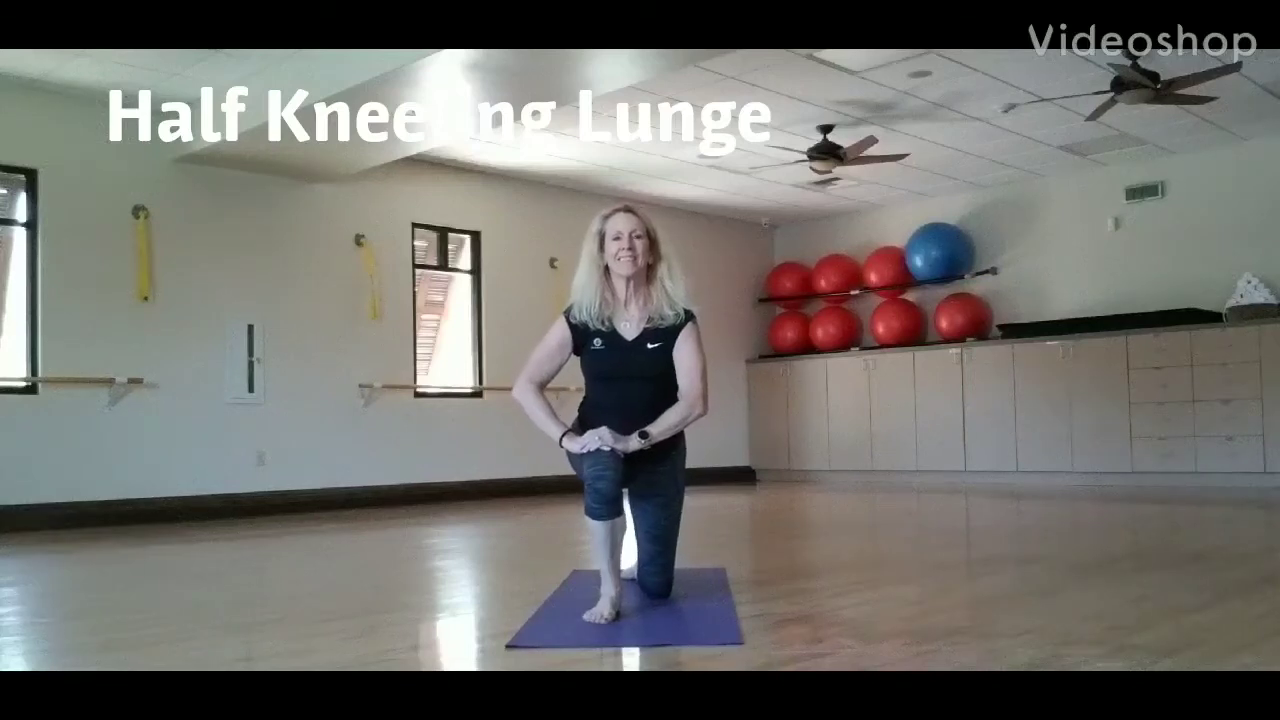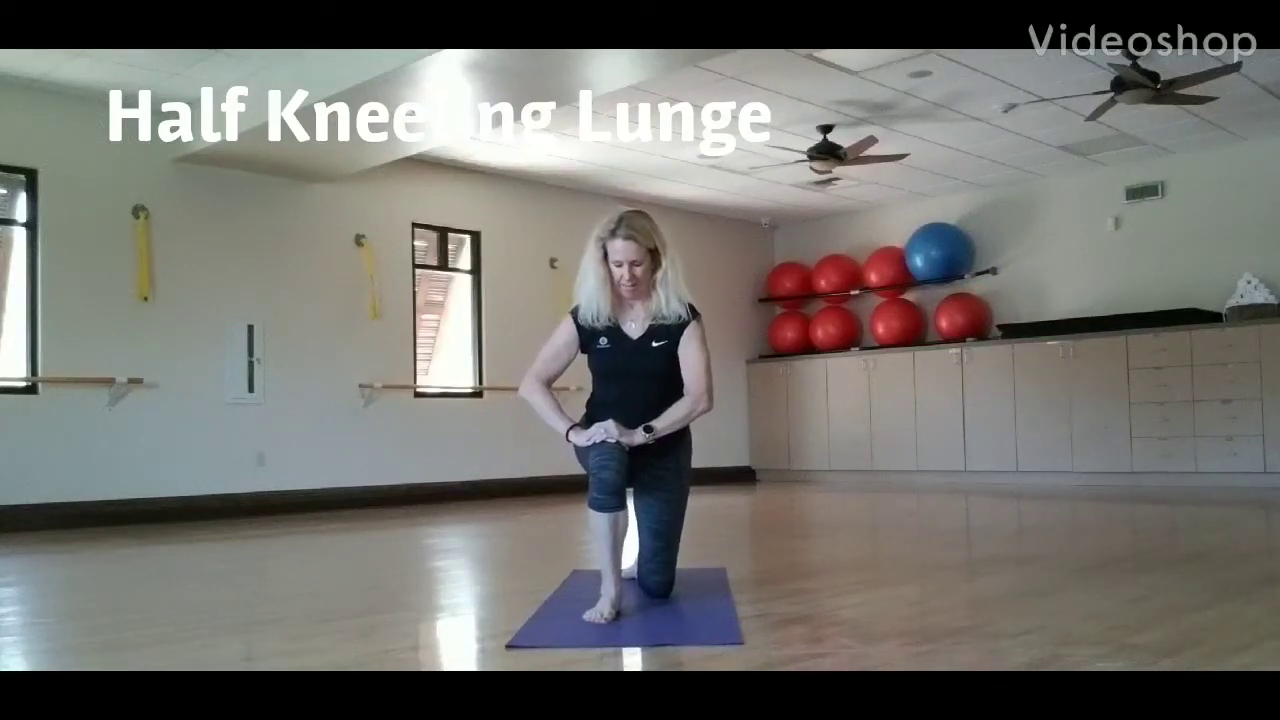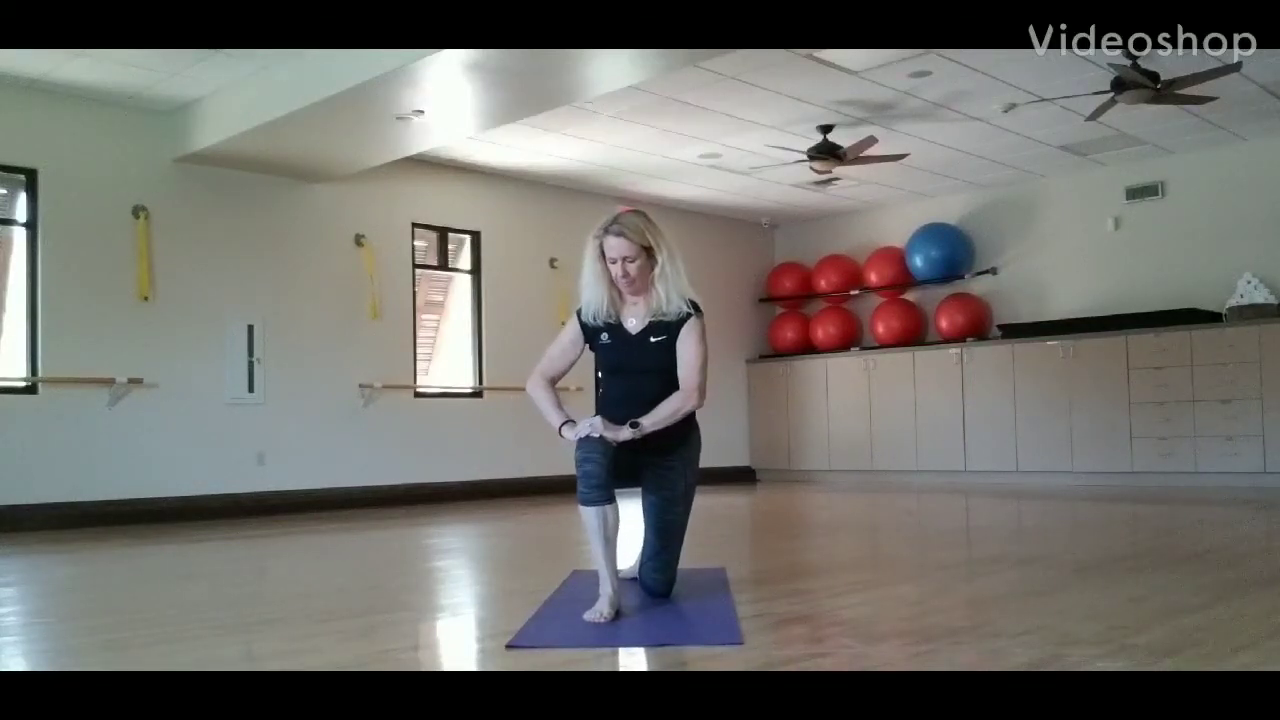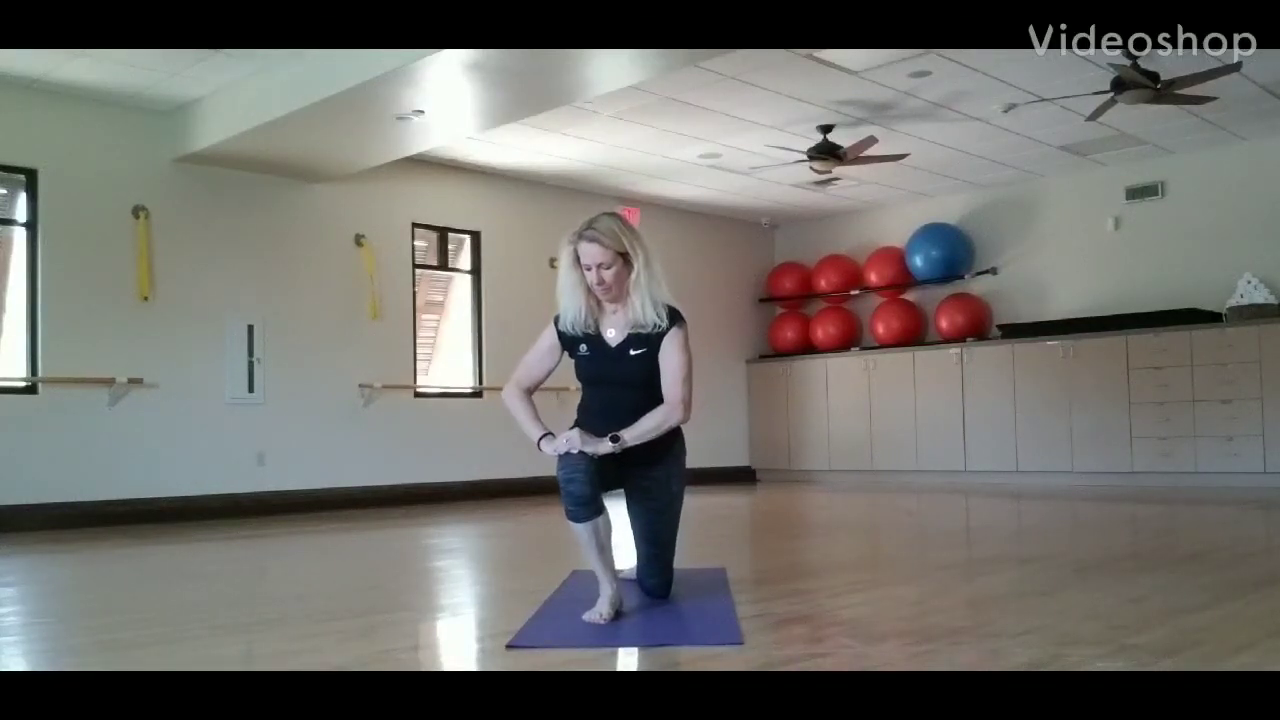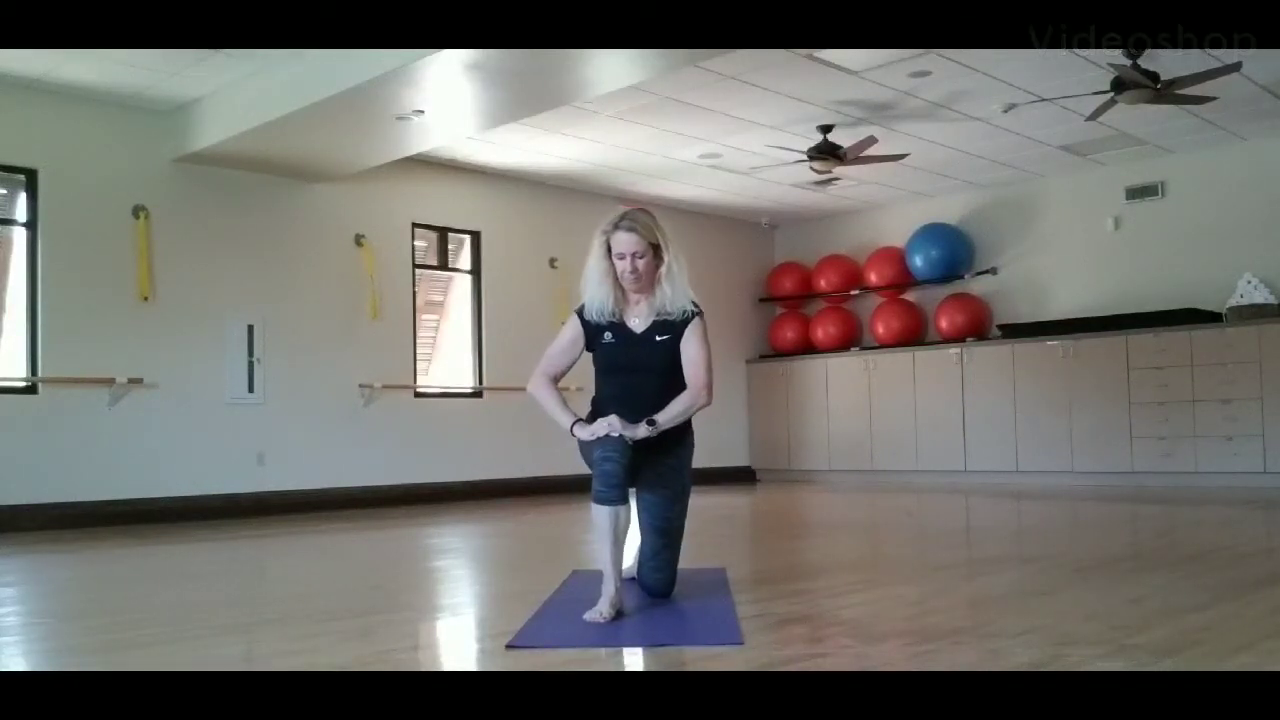
dt=1s
person 1, frame 1
left shoulder: (678, 320)
right shoulder: (580, 318)
left elbow: (695, 402)
right elbow: (525, 387)
left wrist: (635, 439)
right wrist: (565, 437)
left hip: (659, 450)
right hip: (598, 445)
left knee: (657, 587)
right knee: (603, 474)
left ankle: (639, 565)
right ankle: (609, 589)
person 1, frame 2
left shoulder: (681, 318)
right shoulder: (587, 317)
left elbow: (700, 397)
right elbow: (532, 384)
left wrist: (640, 434)
right wrist: (572, 431)
left hip: (664, 447)
right hip: (604, 440)
left knee: (657, 585)
right knee: (608, 468)
left ankle: (641, 562)
right ankle: (610, 588)
person 1, frame 3
left shoulder: (683, 314)
right shoulder: (592, 316)
left elbow: (692, 394)
right elbow: (538, 381)
left wrist: (630, 429)
right wrist: (567, 426)
left hip: (671, 447)
right hip: (612, 441)
left knee: (658, 584)
right knee: (590, 459)
left ankle: (642, 564)
right ankle: (607, 589)
person 1, frame 4
left shoulder: (665, 323)
right shoulder: (570, 323)
left elbow: (677, 408)
right elbow: (515, 390)
left wrist: (611, 442)
right wrist: (545, 440)
left hip: (654, 454)
right hip: (591, 446)
left knee: (656, 587)
right knee: (573, 477)
left ankle: (641, 568)
right ankle: (608, 588)
person 1, frame 5
left shoulder: (684, 315)
right shoulder: (592, 314)
left elbow: (700, 391)
right elbow: (539, 381)
left wrist: (643, 427)
right wrist: (577, 426)
left hip: (667, 445)
right hip: (609, 437)
left knee: (658, 584)
right knee: (611, 457)
left ankle: (640, 564)
right ankle: (610, 588)
